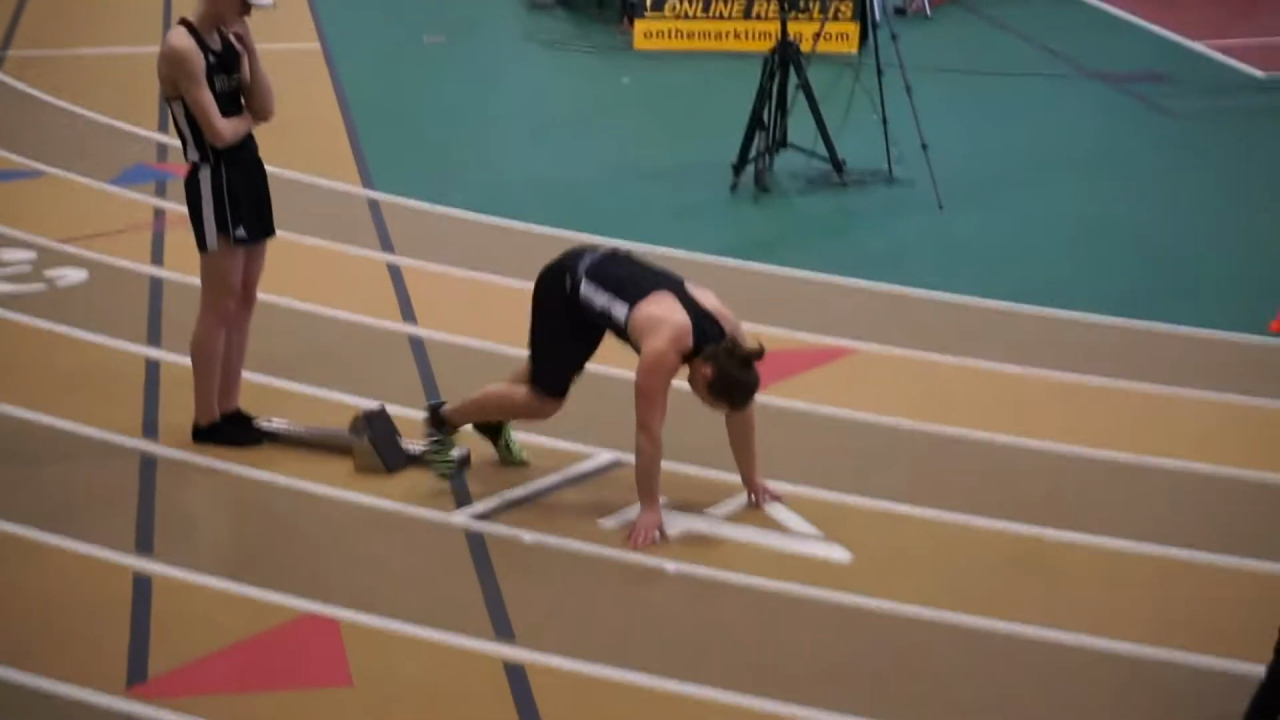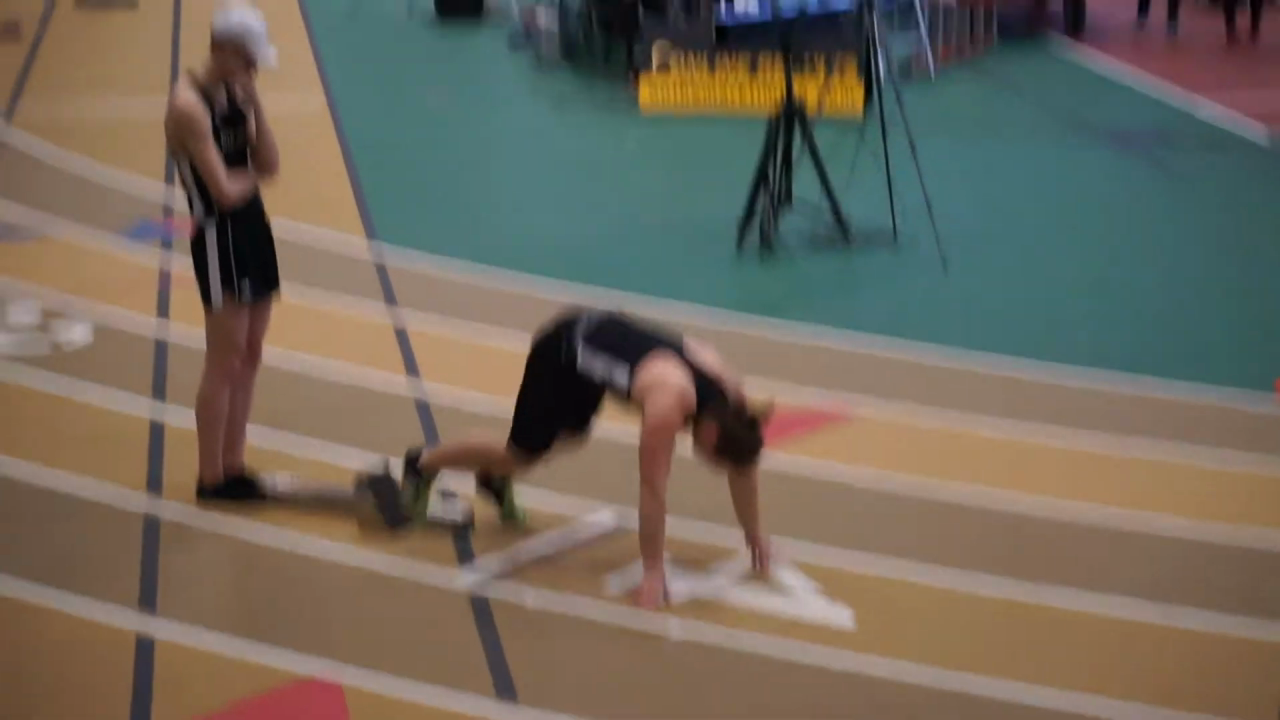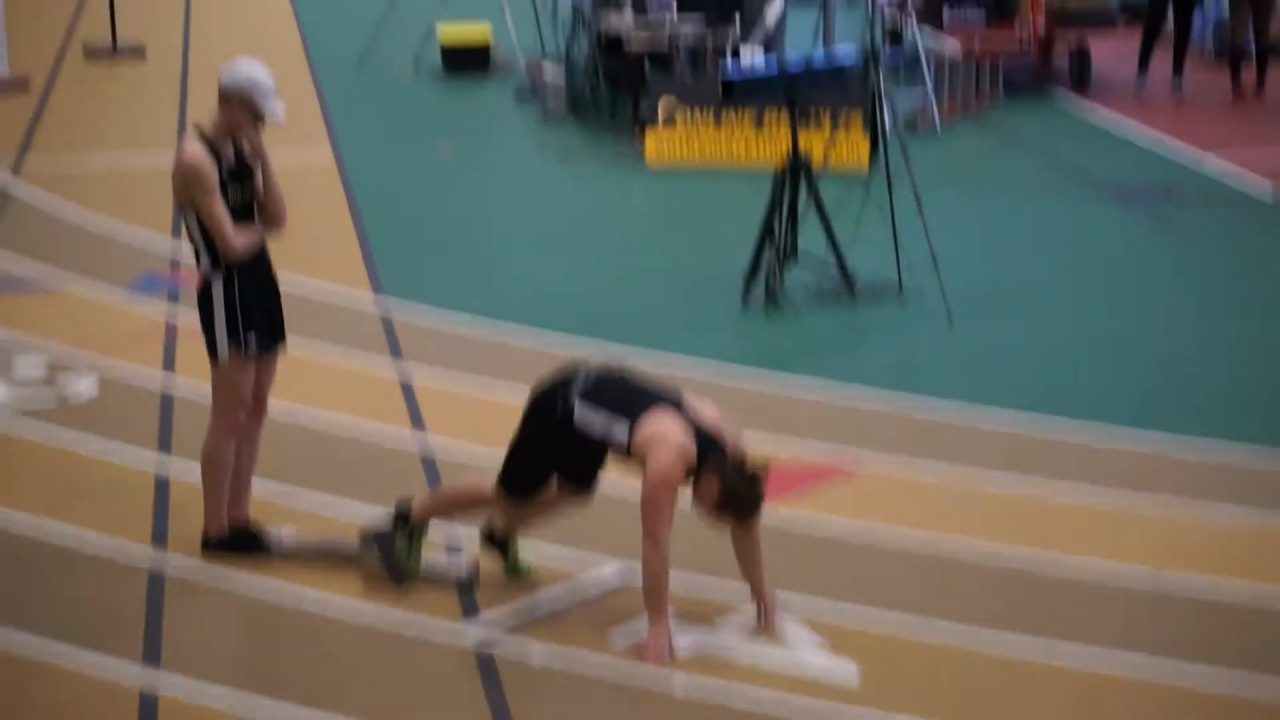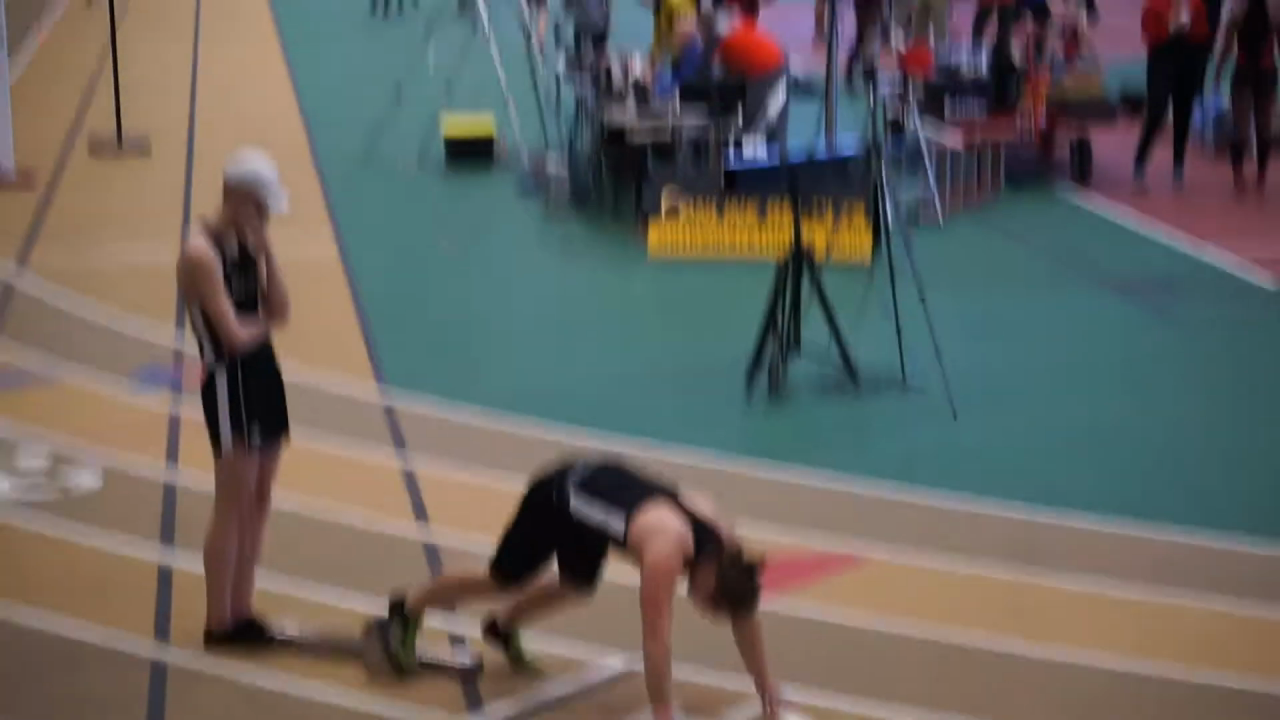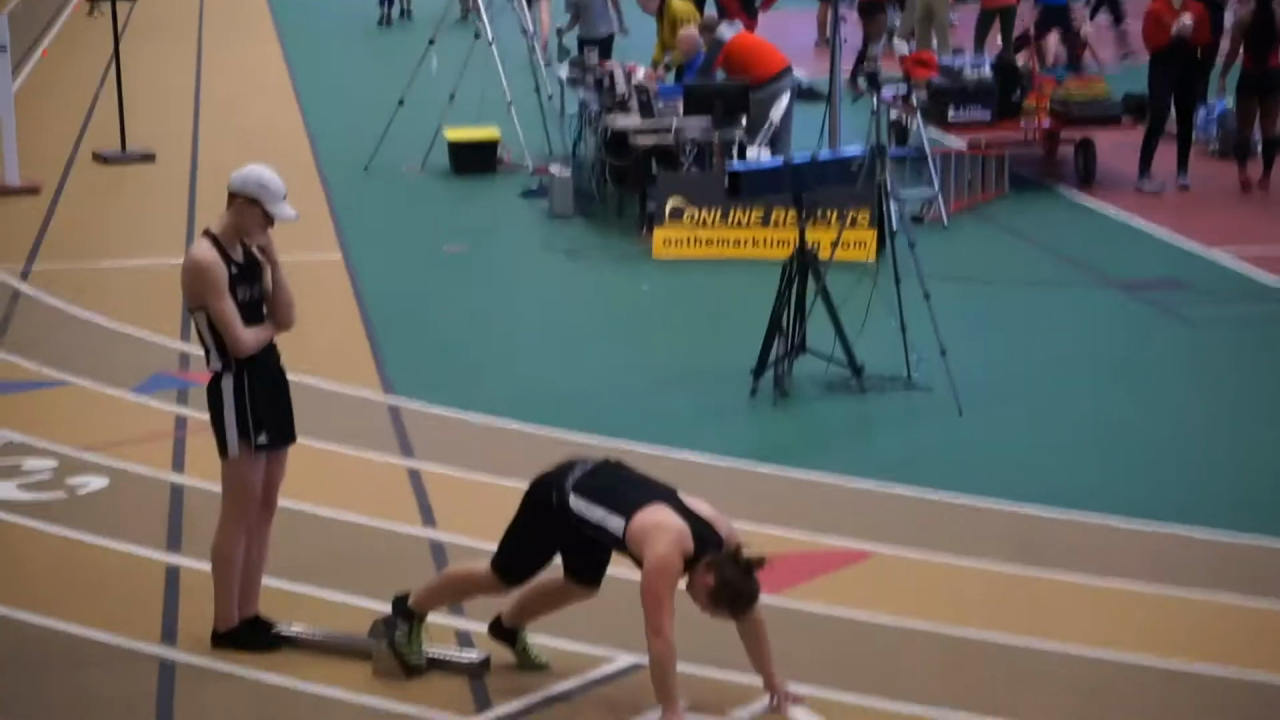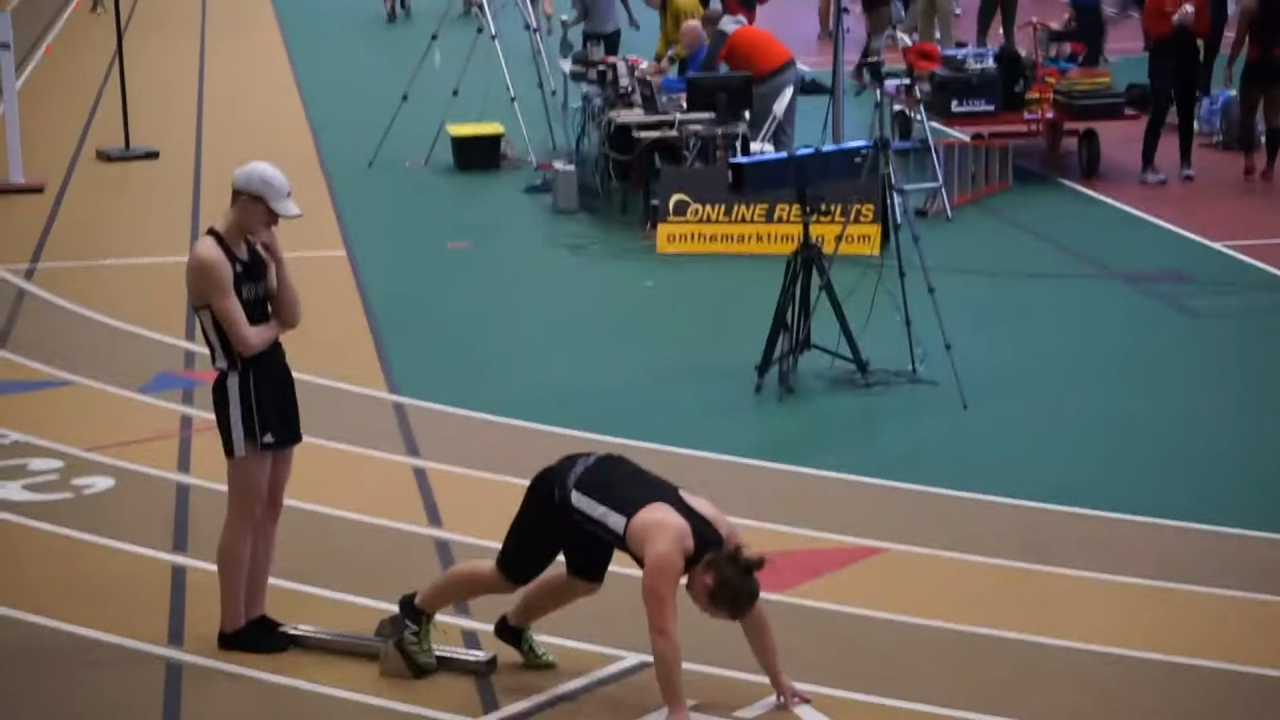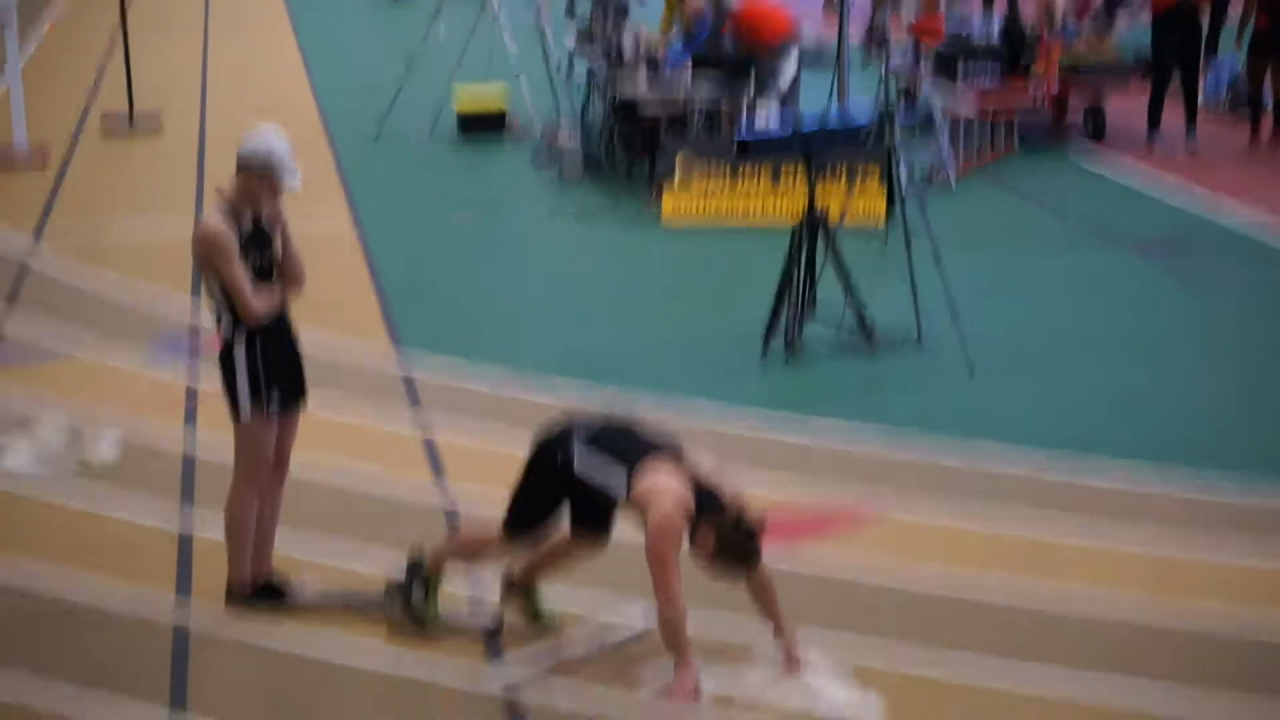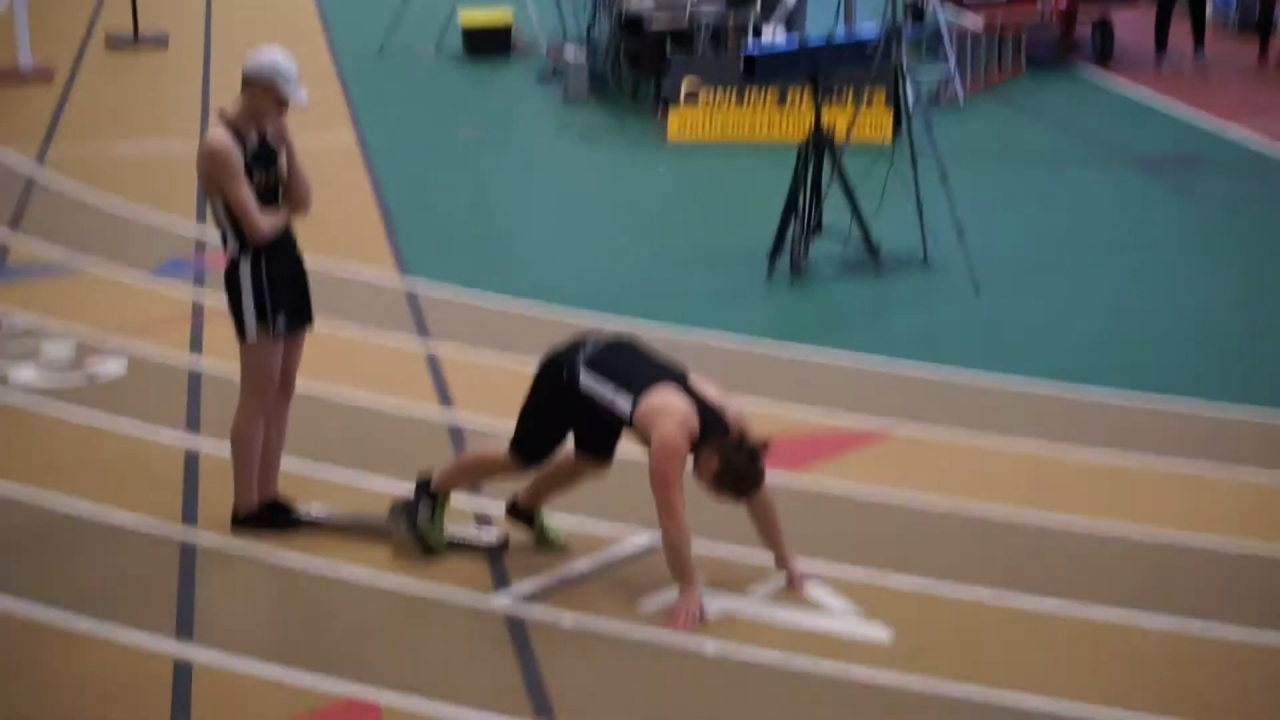
dt=0.1s
person 1, frame 1
left shoulder: (230, 41)
right shoulder: (181, 48)
left elbow: (265, 109)
right elbow: (218, 133)
left wrist: (251, 55)
right wrist: (247, 121)
left hip: (248, 178)
right hip: (215, 187)
left knee: (243, 303)
right knee: (219, 308)
left ankle: (228, 409)
right ankle: (207, 419)
person 1, frame 2
left shoulder: (236, 99)
right shoulder: (188, 107)
left elbow: (269, 169)
right elbow: (224, 192)
left wrist: (256, 110)
right wrist: (253, 176)
left hip: (253, 229)
right hip: (222, 238)
left knee: (249, 358)
right knee: (224, 363)
left ankle: (233, 466)
right ankle: (211, 476)
person 1, frame 3
left shoulder: (244, 151)
right shoulder: (196, 159)
left elbow: (277, 220)
right elbow: (231, 244)
left wrist: (264, 162)
right wrist: (259, 229)
left hip: (260, 282)
right hip: (227, 292)
left knee: (255, 410)
right knee: (229, 415)
left ankle: (237, 516)
right ankle: (216, 529)
person 1, frame 4
left shoulder: (248, 246)
right shoulder: (200, 253)
left elbow: (279, 313)
right elbow: (235, 337)
left wrist: (268, 256)
right wrist: (263, 322)
left hip: (264, 375)
right hip: (232, 384)
left knee: (258, 502)
right knee: (233, 508)
left ankle: (241, 610)
right ankle: (219, 622)
person 1, frame 5
left shoulder: (252, 252)
right shoulder: (204, 260)
left elbow: (285, 319)
right elbow: (241, 342)
left wrist: (274, 263)
right wrist: (268, 325)
left hip: (270, 382)
right hip: (236, 390)
left knee: (265, 506)
right knee: (239, 512)
left ankle: (248, 612)
right ankle: (226, 624)
person 1, frame 6
left shoulder: (256, 250)
right shoulder: (209, 258)
left elbow: (291, 317)
right elbow: (246, 341)
left wrist: (278, 261)
right wrist: (273, 324)
left hip: (275, 380)
right hip: (242, 390)
left knee: (270, 507)
right knee: (245, 512)
left ankle: (255, 613)
right ankle: (233, 625)
person 1, frame 7
left shoulder: (262, 218)
right shoulder: (216, 229)
left elbow: (294, 283)
right elbow: (252, 307)
left wrist: (283, 230)
right wrist: (279, 290)
left hip: (280, 345)
right hip: (248, 353)
left knee: (277, 468)
right knee: (252, 473)
left ankle: (261, 572)
right ankle: (240, 582)
person 1, frame 8
left shoulder: (267, 136)
right shoulder: (221, 145)
left elbow: (301, 203)
right elbow: (258, 227)
left wrist: (288, 148)
right wrist: (285, 210)
left hip: (286, 265)
right hip: (254, 274)
left knee: (283, 390)
right knee: (258, 395)
left ankle: (267, 494)
right ankle: (246, 506)
person 2, frame 1
left shoulder: (726, 334)
right shoulder: (666, 345)
left elbow: (737, 411)
right elbow: (648, 430)
left wrist: (750, 478)
right wrist: (649, 509)
left hip: (601, 271)
right hip: (568, 285)
left knee: (552, 370)
right knee: (545, 401)
left ankle: (493, 421)
right ankle: (446, 418)
person 2, frame 2
left shoulder: (729, 393)
right shoulder: (671, 407)
left elbow: (741, 469)
right elbow: (653, 491)
left wrist: (755, 537)
right wrist: (653, 571)
left hip: (598, 337)
right hip: (566, 350)
left knee: (569, 436)
right knee: (521, 454)
left ankle: (496, 479)
right ankle: (422, 464)
person 2, frame 3
left shoulder: (727, 448)
right shoulder: (672, 460)
left elbow: (744, 524)
right elbow: (655, 545)
left wrist: (759, 593)
right wrist: (658, 624)
left hip: (596, 394)
right hip: (566, 403)
left knee: (573, 491)
right knee: (510, 498)
left ankle: (500, 535)
right ankle: (410, 517)
person 2, frame 4
left shoulder: (722, 541)
right shoulder: (667, 552)
left elbow: (743, 616)
right elbow: (656, 637)
left wrist: (764, 683)
left hip: (591, 490)
right hip: (559, 497)
left knee: (577, 588)
right knee: (500, 582)
left ankle: (504, 628)
right ankle: (405, 611)
person 2, frame 5
left shoulder: (725, 540)
right shoulder: (668, 553)
left elbow: (748, 613)
right elbow: (660, 635)
left wrist: (771, 681)
left hip: (595, 481)
right hip: (560, 494)
left knee: (582, 588)
right knee: (501, 578)
left ankle: (508, 626)
right ankle: (410, 609)
person 2, frame 6
left shoulder: (725, 538)
right shoulder: (668, 551)
left elbow: (752, 614)
right elbow: (663, 634)
left wrist: (779, 680)
left hip: (600, 477)
right hip: (562, 490)
left knee: (584, 582)
right knee: (507, 577)
left ankle: (514, 626)
right ankle: (418, 609)
person 2, frame 7
left shoulder: (727, 502)
right shoulder: (671, 511)
left elbow: (755, 571)
right elbow: (668, 595)
left wrist: (785, 637)
right wrist: (685, 669)
left hip: (600, 441)
right hip: (563, 453)
left knee: (590, 538)
right knee: (515, 534)
left ankle: (520, 583)
right ankle: (429, 570)
person 2, frame 8
left shoulder: (730, 424)
right shoulder: (675, 433)
left elbow: (756, 494)
right elbow: (672, 517)
left wrist: (785, 563)
right wrist: (688, 591)
left hip: (606, 361)
right hip: (572, 372)
left knee: (593, 462)
right knee: (523, 460)
left ankle: (524, 507)
right ankle: (432, 490)
